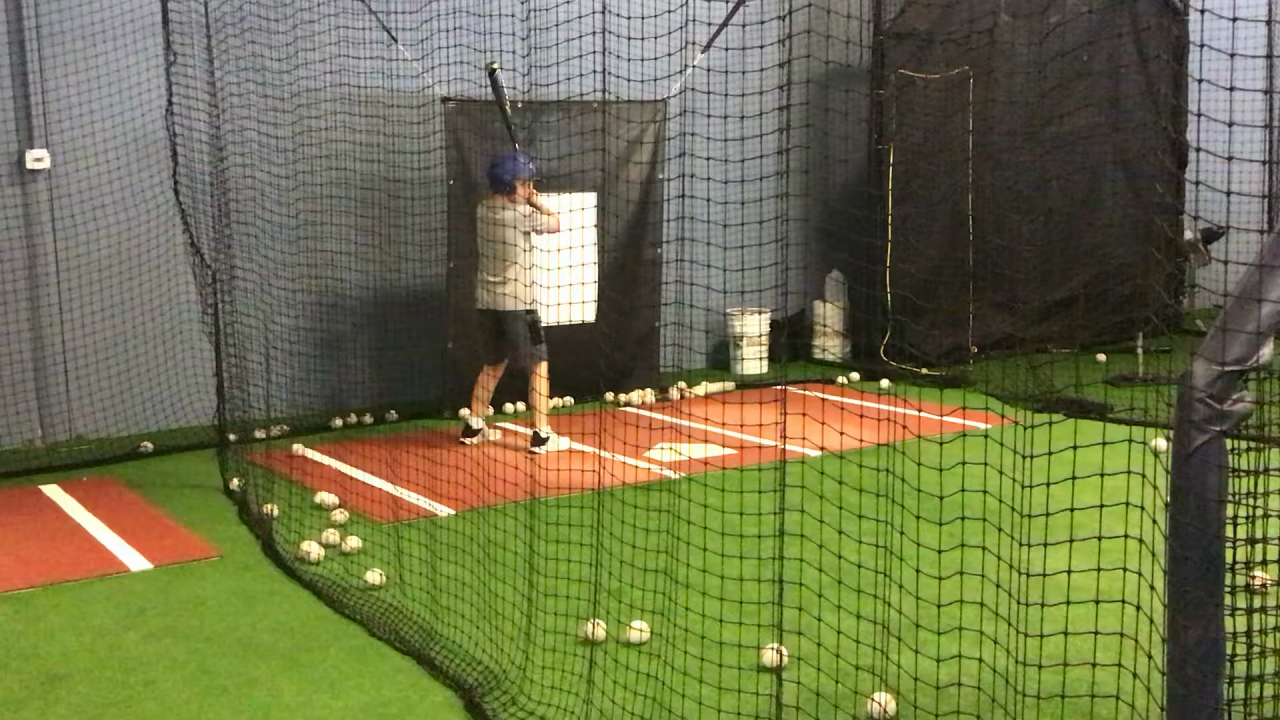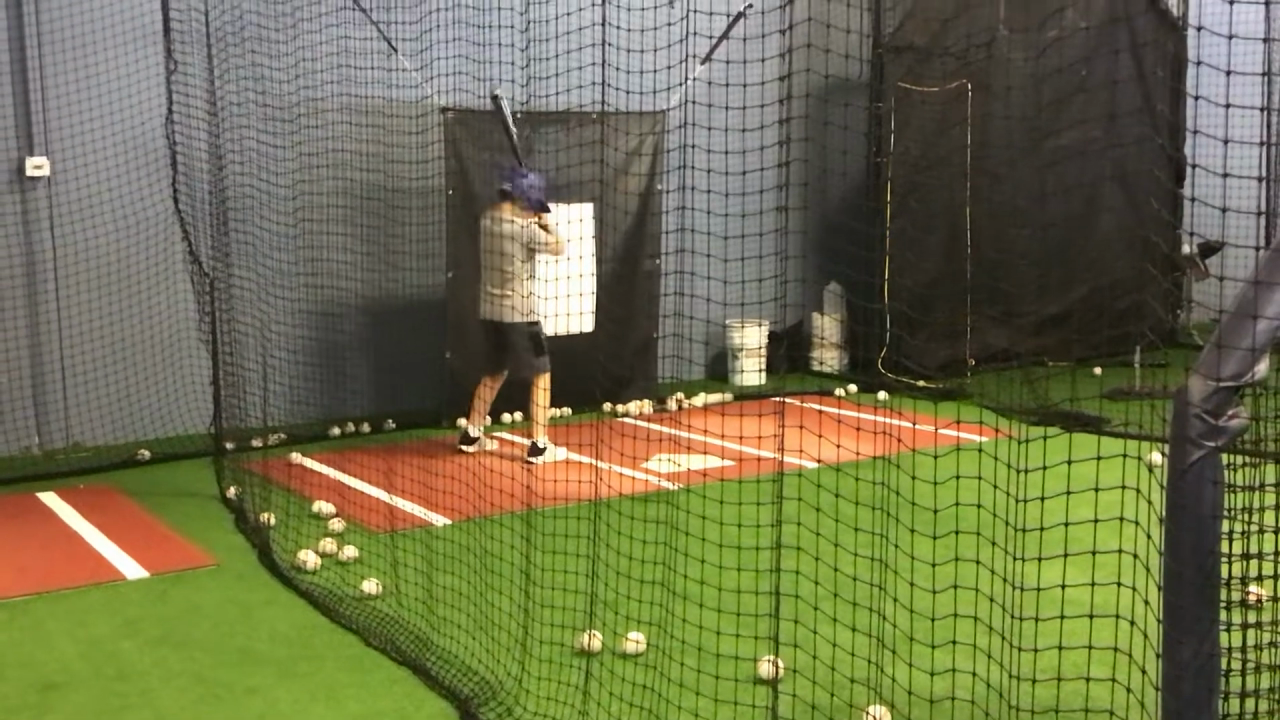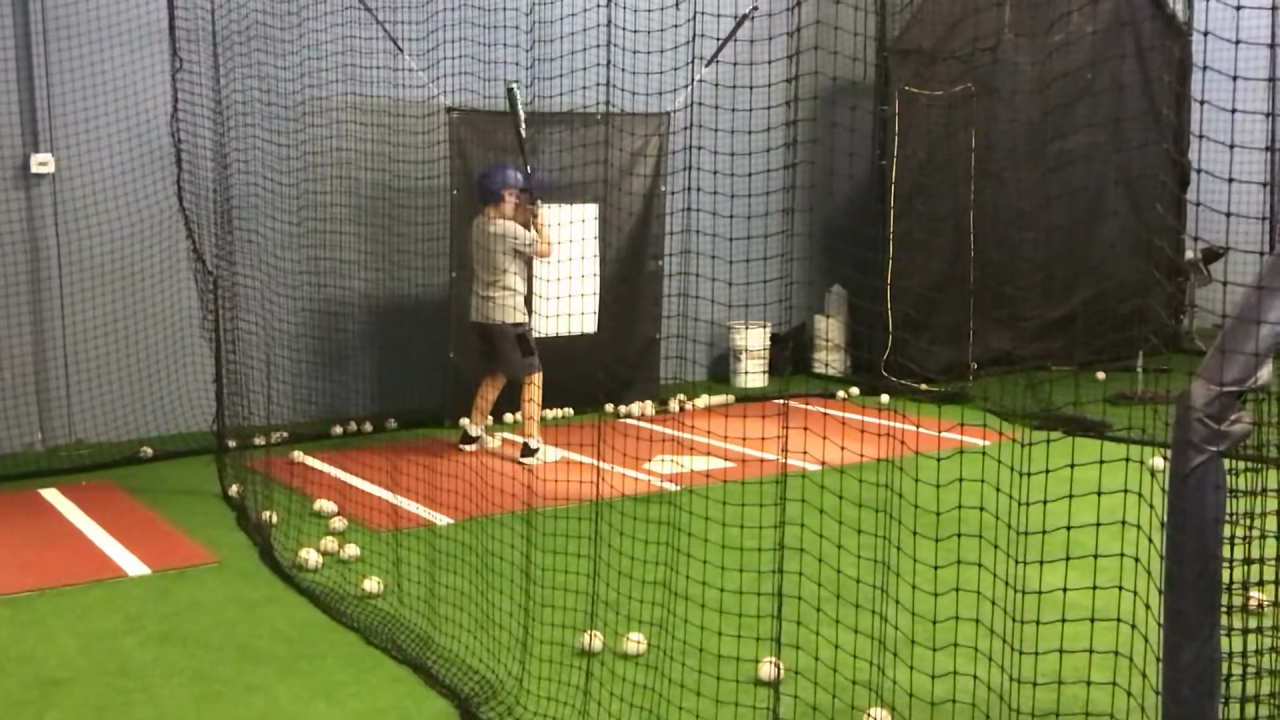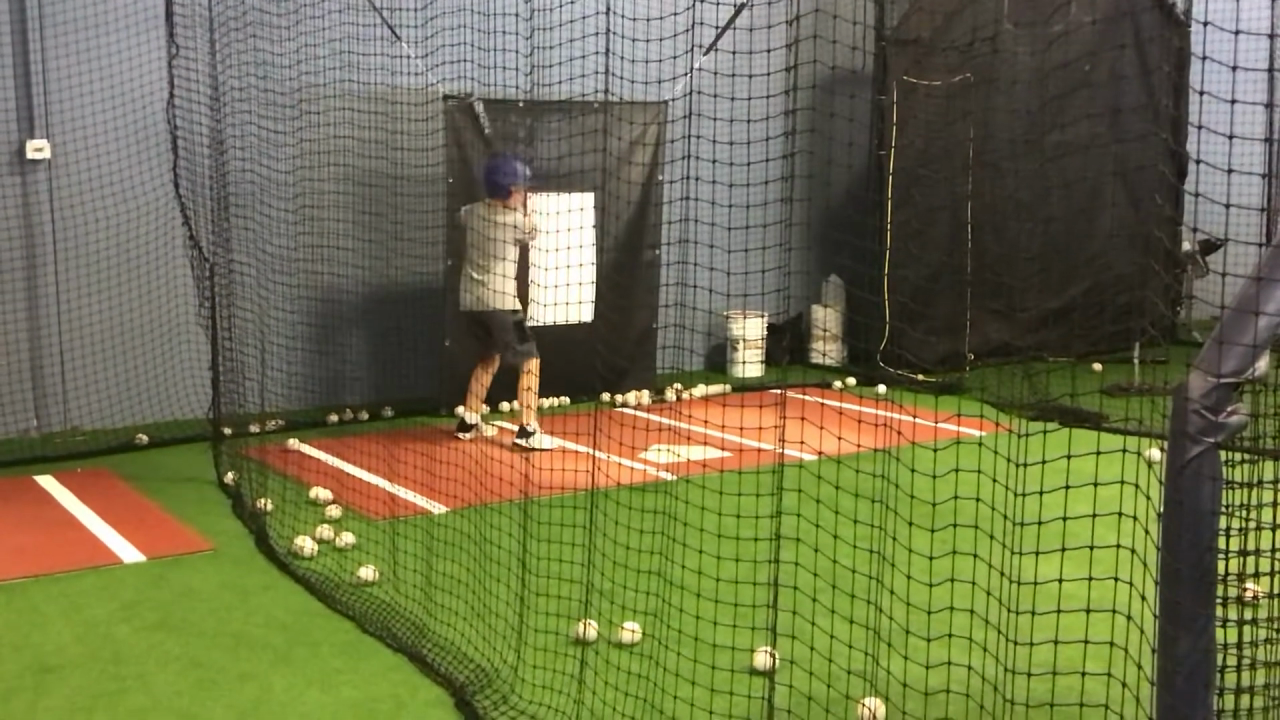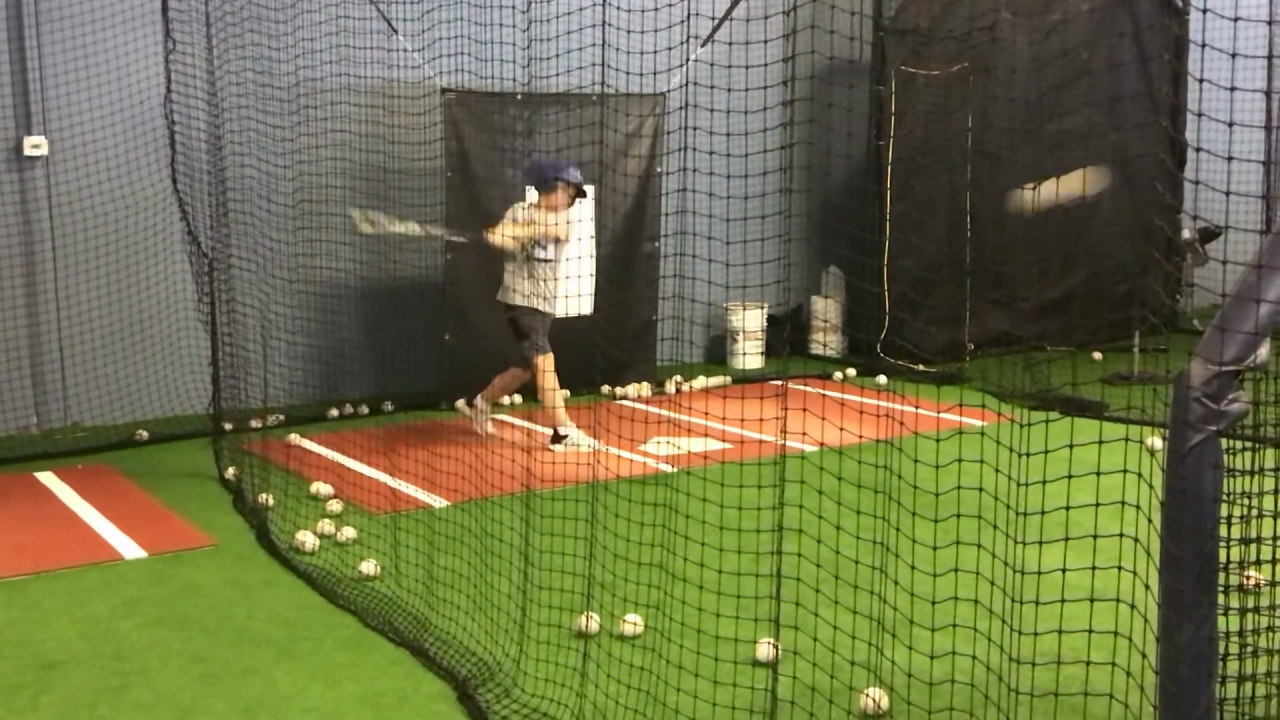
dt=1s
person 1, frame 1
left shoulder: (483, 210)
right shoulder: (521, 214)
right elbow: (555, 224)
left wrist: (527, 199)
right wrist: (535, 201)
left hip: (487, 302)
right hip: (516, 303)
left knee: (494, 363)
right knee: (539, 365)
left ankle: (473, 426)
right ankle: (541, 435)
person 1, frame 2
left shoulder: (487, 221)
right shoulder: (525, 229)
right elbow: (559, 247)
right wrist: (543, 223)
left hip: (489, 312)
right hip: (519, 314)
left knee: (494, 372)
right knee: (541, 375)
left ankle: (472, 434)
right ankle: (539, 445)
person 1, frame 3
left shoulder: (479, 225)
right shoulder: (510, 231)
right elbow: (545, 250)
left wrist: (524, 219)
right wrist: (538, 222)
left hip: (482, 314)
right hip: (508, 315)
left knee: (495, 374)
right knee: (532, 376)
left ankle: (472, 434)
right ankle: (531, 446)
person 1, frame 4
left shoulder: (473, 211)
right shoulder: (518, 220)
right elbow: (531, 235)
left wrist: (497, 202)
right wrist: (519, 209)
left hip: (470, 302)
right hip: (500, 303)
left knee: (490, 358)
right knee: (530, 359)
left ankle: (469, 422)
right ankle: (528, 428)
person 1, frame 5
left shoulder: (564, 219)
right shoulder: (519, 210)
left elbow: (545, 230)
right elbow: (501, 235)
left wrist: (516, 233)
right wrist: (499, 237)
left hip: (543, 304)
right hip: (518, 300)
left knee: (524, 368)
right knee: (545, 361)
left ankle: (480, 403)
right ankle: (563, 431)
